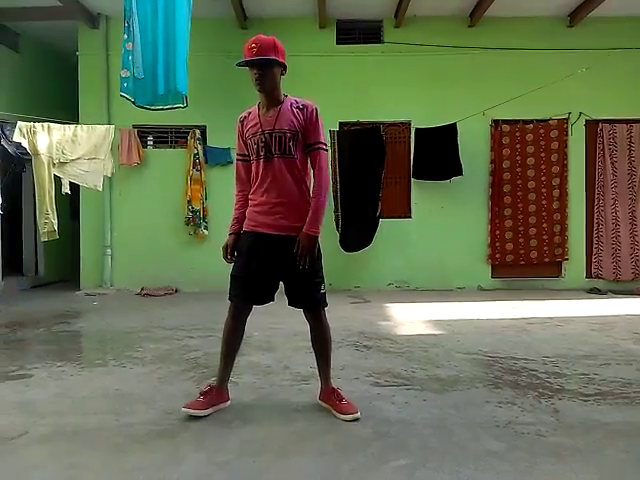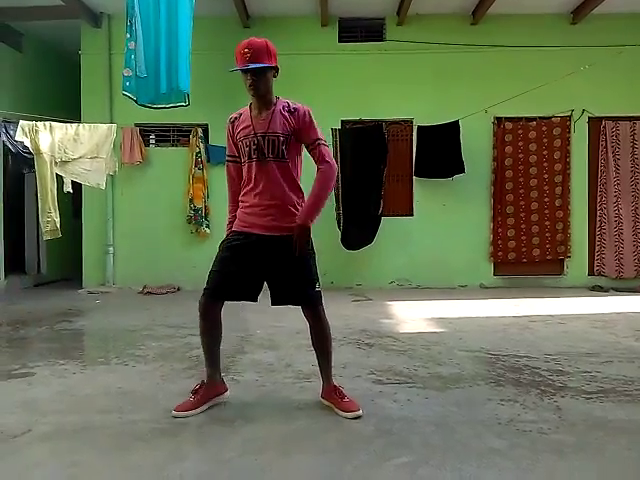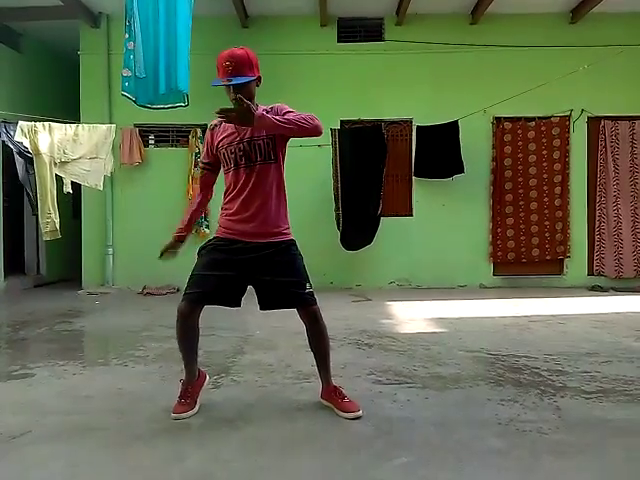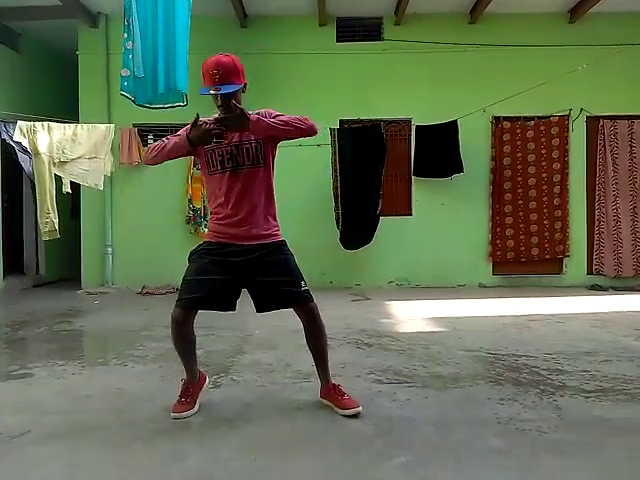
dt=0.3s
person 1, frame 1
left shoulder: (306, 111)
right shoulder: (245, 121)
left elbow: (321, 174)
right elbow: (243, 182)
left wrist: (312, 229)
right wrist: (235, 230)
left hip: (298, 233)
right hip: (256, 232)
left knee: (314, 310)
right knee: (238, 308)
left ankle: (327, 389)
right ankle: (220, 388)
person 1, frame 2
left shoulder: (296, 114)
right shoulder: (235, 123)
left elbow: (327, 166)
right elbow: (235, 183)
left wrist: (304, 218)
right wrist: (232, 226)
left hip: (290, 233)
right hip: (245, 233)
left knee: (313, 308)
right knee: (208, 302)
left ankle: (329, 387)
right ankle: (213, 382)
person 1, frame 3
left shoulder: (276, 115)
right shoulder: (216, 129)
left elbow: (314, 126)
right elbow: (204, 186)
left wrist: (256, 118)
right wrist: (182, 232)
left hip: (275, 240)
right hip: (228, 240)
left knee: (310, 310)
right knee: (187, 309)
left ankle: (329, 387)
right ankle: (192, 379)
person 1, frame 4
left shoulder: (263, 121)
right shoulder: (198, 130)
left elbow: (309, 128)
right elbow: (151, 156)
left wrist: (250, 123)
right wrist: (189, 140)
left hip: (266, 242)
right hip: (219, 244)
left knee: (308, 309)
right knee: (182, 317)
left ankle: (328, 385)
right ankle: (194, 380)
